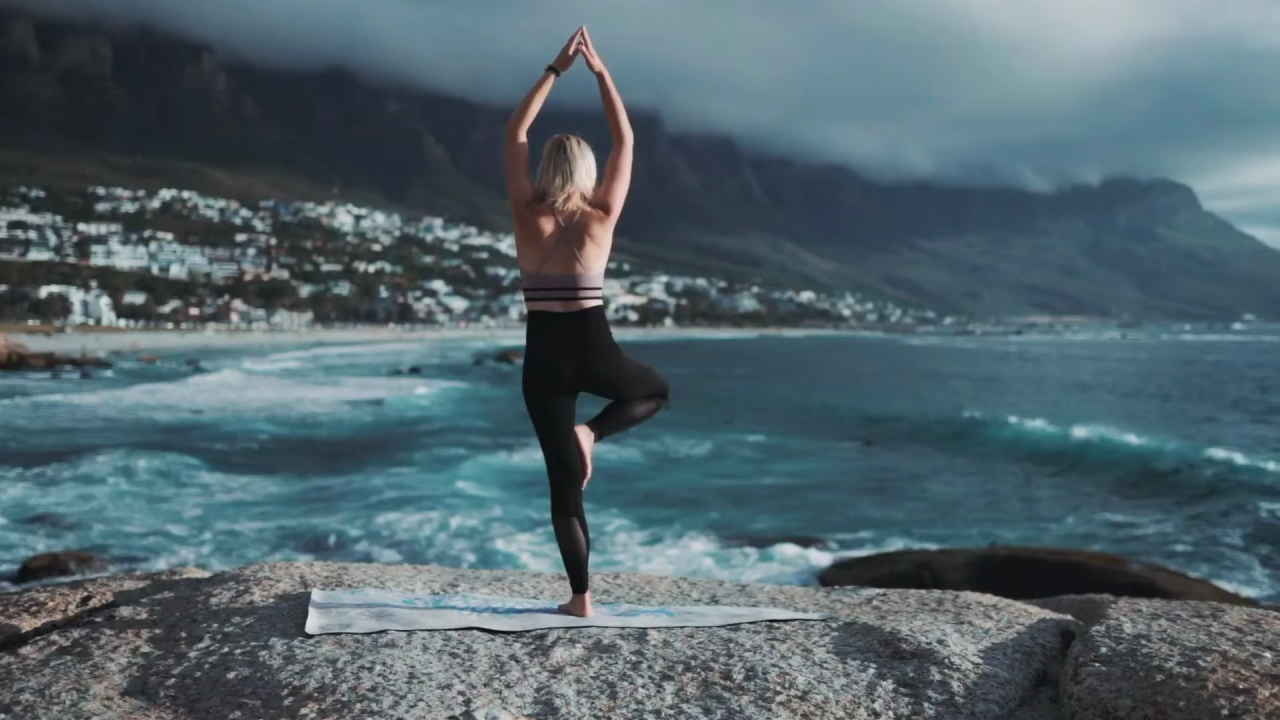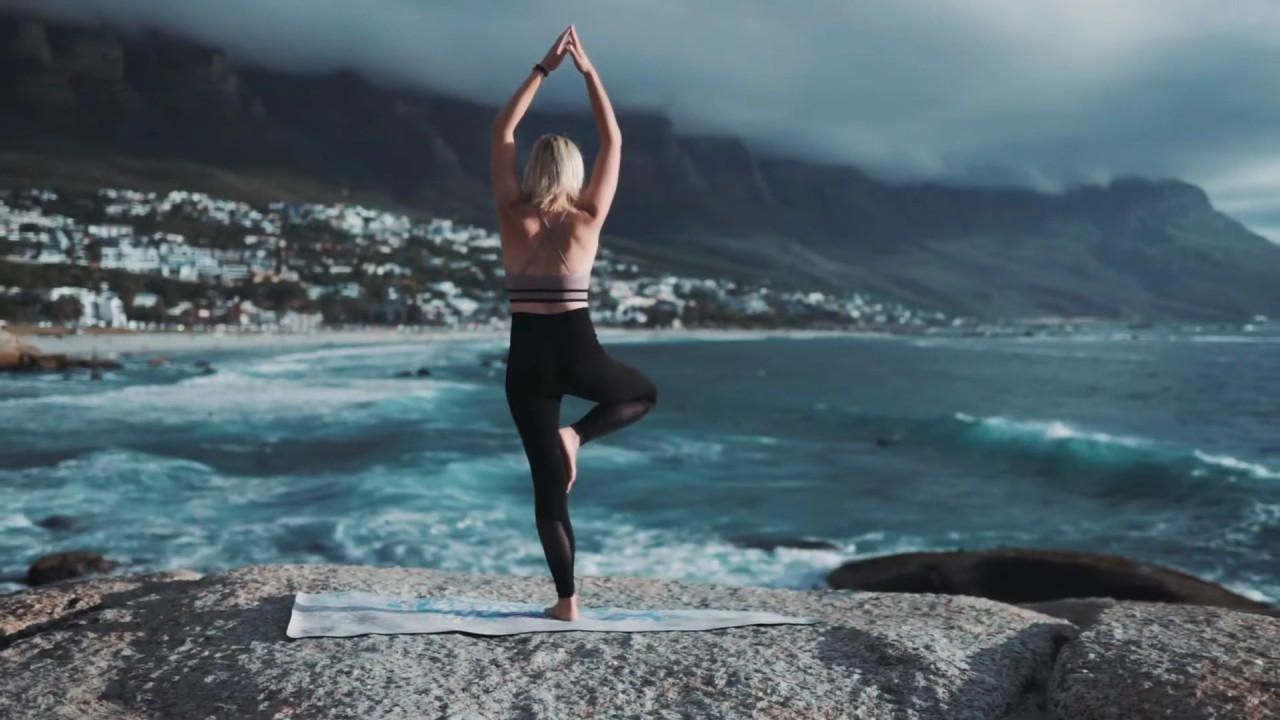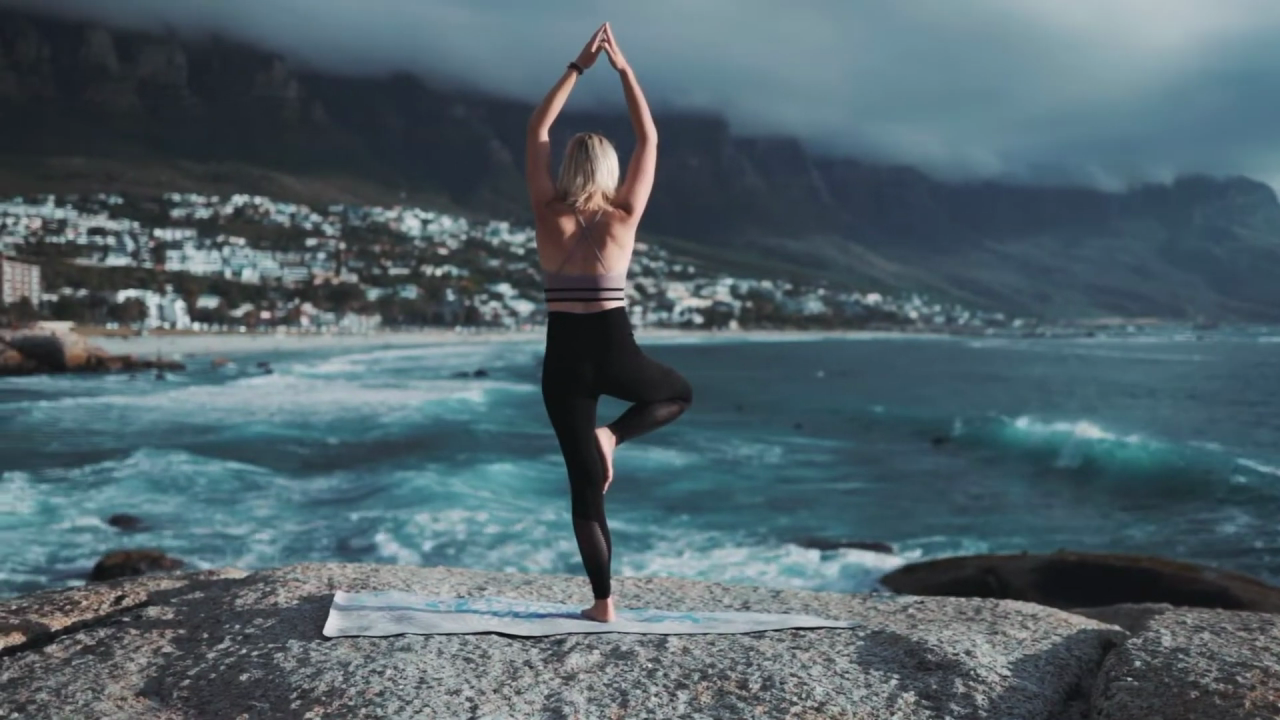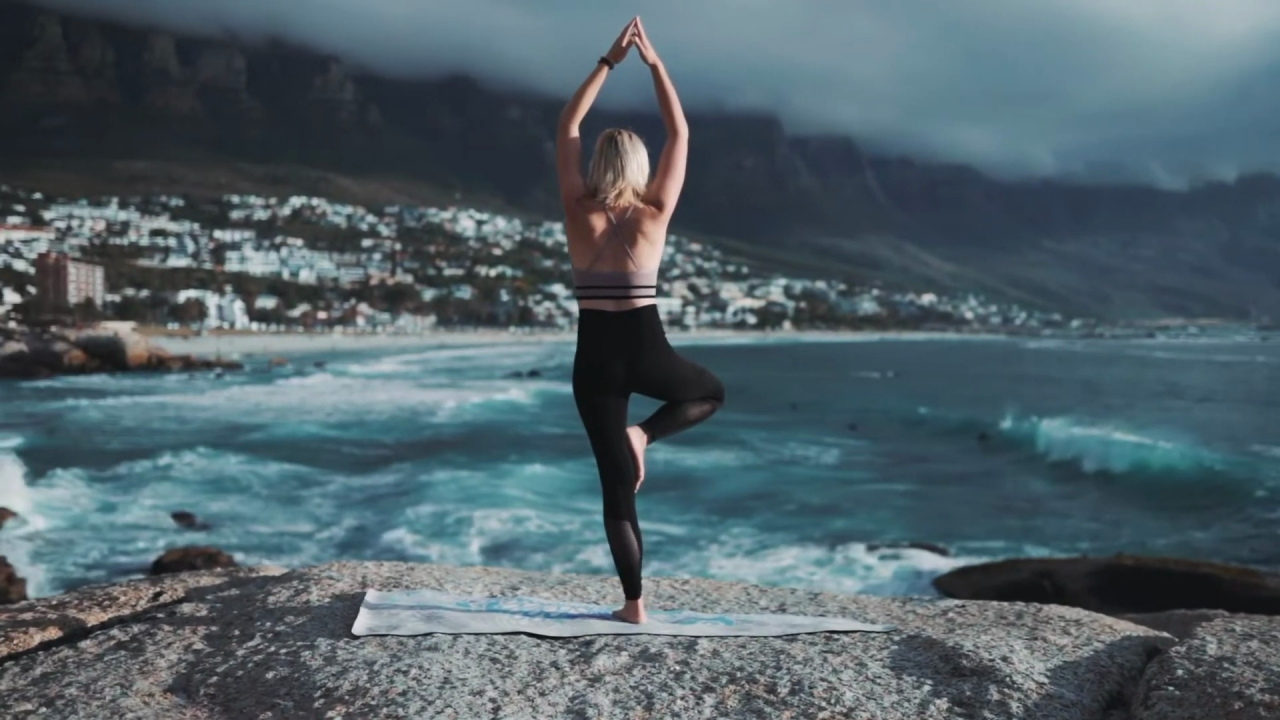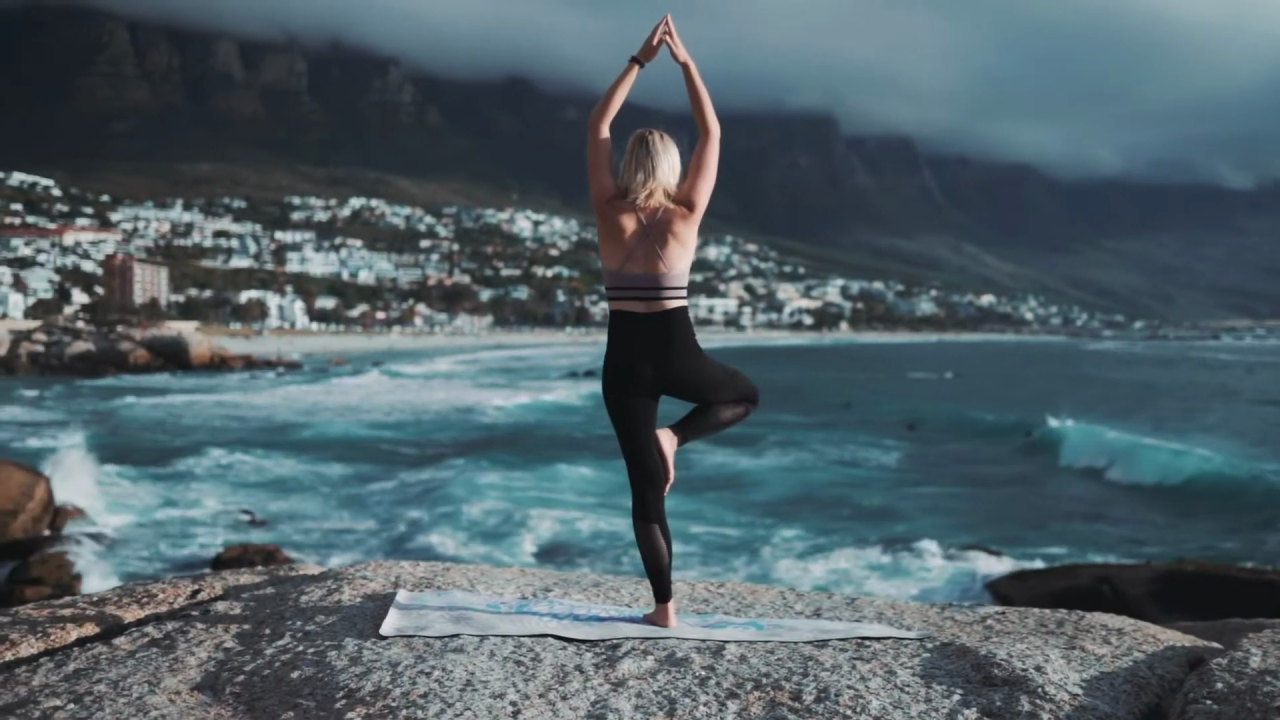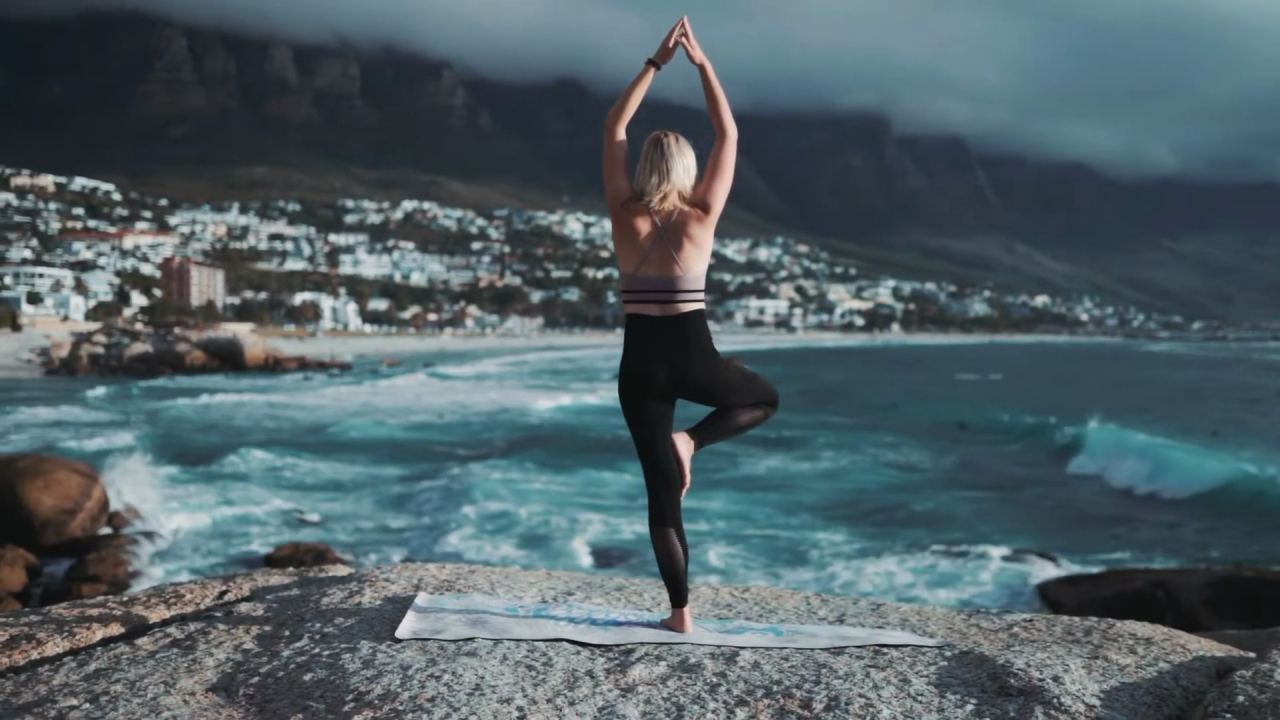
dt=0.7s
person 1, frame 1
left shoulder: (527, 216)
right shoulder: (601, 217)
left elbow: (515, 133)
right elbow: (625, 139)
left wrist: (555, 69)
right wrist: (598, 69)
left hip: (544, 358)
right hip: (593, 352)
left knee: (564, 483)
right knee: (656, 390)
left ankle: (580, 598)
right ankle: (590, 432)
person 1, frame 2
left shoulder: (513, 217)
right shoulder: (588, 219)
left elbow: (502, 133)
right elbow: (613, 140)
left wrist: (543, 69)
right wrist: (587, 70)
left hip: (527, 359)
right hip: (578, 354)
left knee: (548, 486)
right knee: (644, 393)
left ankle: (566, 602)
right ankle: (577, 435)
person 1, frame 3
left shoulder: (548, 215)
right shoulder: (624, 217)
left elbow: (537, 131)
right elbow: (649, 137)
left wrist: (579, 66)
right wrist: (621, 66)
left hip: (564, 360)
right hip: (615, 354)
left knee: (584, 488)
right knee: (679, 392)
left ankle: (602, 604)
right ankle: (613, 435)
person 1, frame 4
left shoulder: (578, 213)
right shoulder: (654, 214)
left elbow: (567, 127)
right elbow: (679, 132)
left wrist: (609, 61)
right wrist: (652, 61)
left hip: (594, 358)
right hip: (646, 352)
left knee: (616, 487)
right knee: (712, 391)
left ankle: (634, 604)
right ankle: (644, 434)
person 1, frame 5
left shoulder: (609, 213)
right shoulder: (685, 215)
left elbow: (597, 127)
right elbow: (712, 132)
left wrist: (639, 60)
right wrist: (684, 59)
left hip: (624, 360)
right hip: (676, 354)
left knee: (646, 490)
right knee: (744, 395)
left ankle: (663, 609)
right ankle: (674, 436)
person 1, frame 6
left shoulder: (625, 216)
right shoulder: (701, 218)
left elbow: (613, 129)
right elbow: (728, 134)
left wrist: (655, 63)
right wrist: (701, 62)
left hip: (640, 363)
right hip: (692, 358)
left knee: (662, 492)
right knee: (765, 398)
left ankle: (680, 614)
right ankle: (692, 440)
